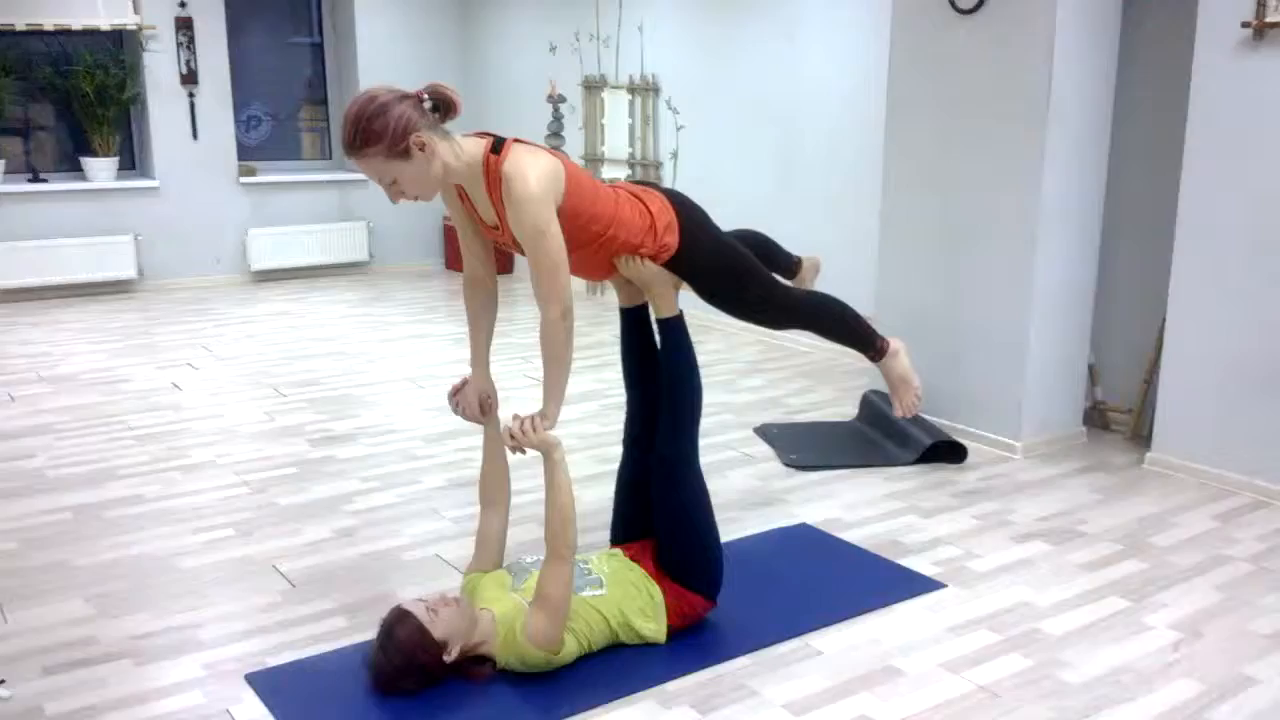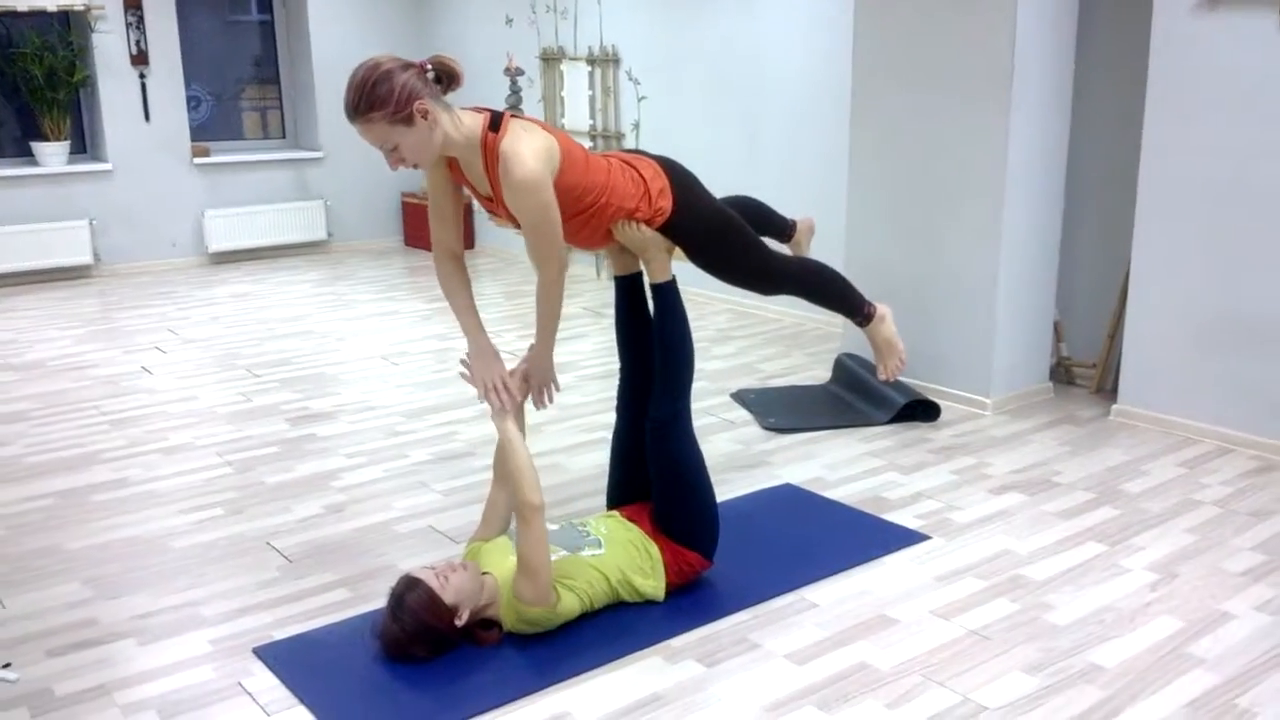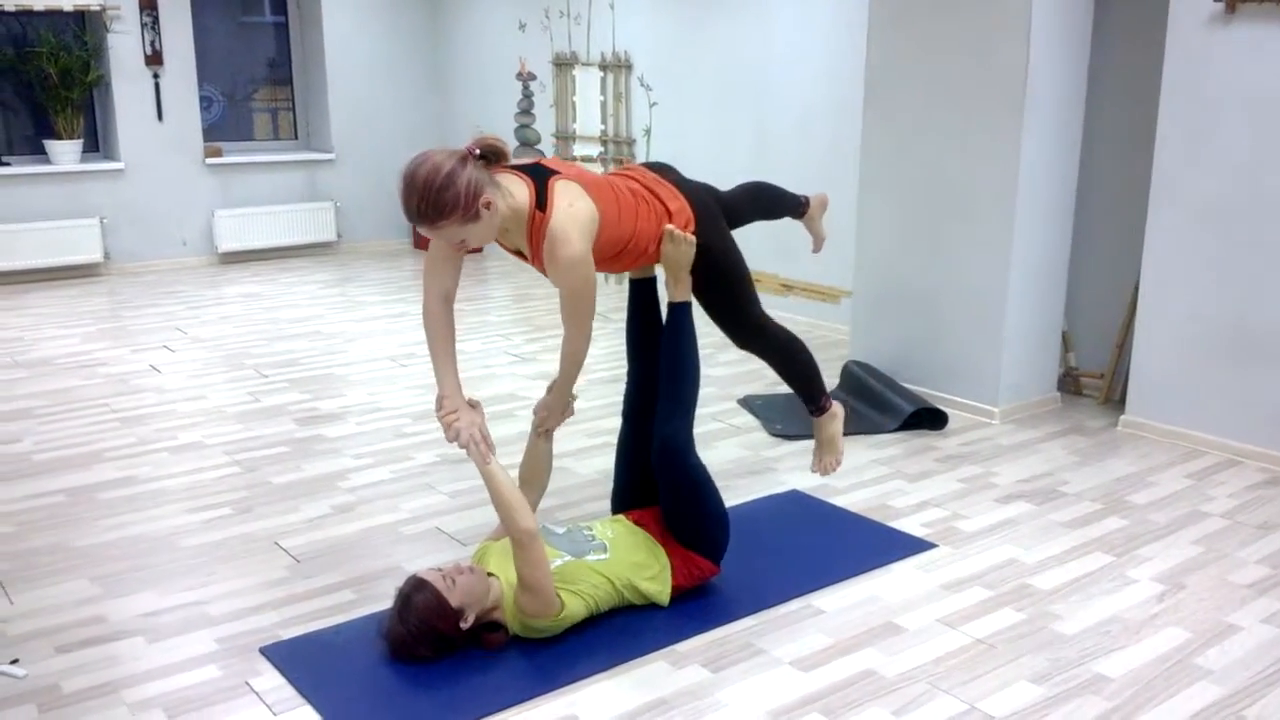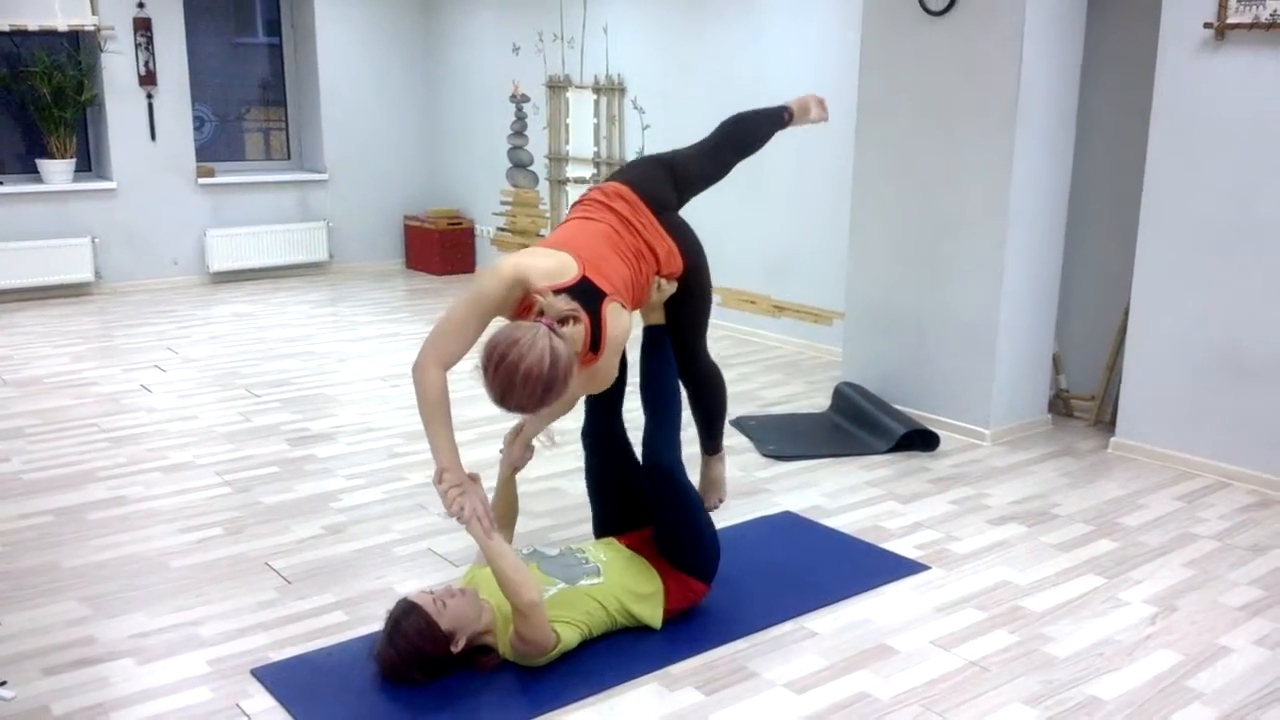
dt=1s
person 1, frame 1
left shoulder: (522, 181)
right shoulder: (456, 180)
left elbow: (557, 308)
right elbow: (479, 277)
left wrist: (549, 413)
right wrist: (479, 372)
left hip: (667, 231)
right hip: (629, 218)
left knee: (774, 307)
right knee: (733, 249)
left ankle: (885, 352)
right ankle: (798, 265)
person 1, frame 2
left shoulder: (519, 162)
right shoulder: (444, 150)
left elbow: (552, 275)
right elbow: (447, 253)
left wrist: (541, 360)
right wrist: (480, 347)
left hip: (659, 199)
right hip: (623, 187)
left knee: (765, 272)
right knee: (724, 214)
left ankle: (871, 316)
person 1, frame 3
left shoulder: (563, 233)
right shoulder: (467, 189)
left elbow: (578, 335)
right elbow: (437, 301)
left wrist: (558, 400)
right wrist: (452, 399)
left hip: (680, 218)
right hip: (638, 191)
left knee: (750, 328)
right knee: (733, 208)
left ankle: (824, 411)
right ankle: (805, 208)
person 1, frame 4
left shoulder: (610, 337)
right shoulder: (516, 275)
left elbow: (577, 387)
right elbow: (428, 365)
left wrist: (531, 428)
right wrist: (452, 473)
left hip: (668, 251)
right hip: (622, 196)
left knee: (690, 361)
right knee: (713, 150)
left ankle: (713, 456)
right ankle: (788, 112)
person 2, frame 1
left shoulder: (481, 595)
right shoulder: (526, 644)
left elbow: (494, 508)
right elbow: (561, 552)
left wrist: (489, 426)
right wrist: (553, 455)
left hip: (630, 563)
right hip: (677, 591)
right knee: (672, 453)
right ankle: (662, 300)
person 2, frame 2
left shoulder: (483, 559)
right shoulder: (527, 609)
left elbow: (507, 487)
right elbow: (530, 506)
left wrist: (514, 402)
right wrist: (503, 418)
left hip: (628, 525)
right hip: (674, 549)
right knee: (665, 415)
right ankle: (656, 266)
person 2, frame 3
left shoulder: (490, 560)
right shoulder: (529, 615)
left elbow: (528, 494)
right elbow: (526, 531)
left wrist: (543, 427)
right wrist: (481, 454)
left hip: (636, 528)
right hip: (686, 554)
right knee: (668, 438)
left ankle: (645, 271)
right ankle: (678, 285)
person 2, frame 4
left shoulder: (478, 587)
right shoulder: (523, 644)
left elbow: (501, 534)
right elbow: (528, 600)
left wrist: (507, 469)
right wrist: (477, 525)
left hip: (626, 550)
right hip: (677, 576)
right knee: (660, 461)
right ankle: (653, 318)
